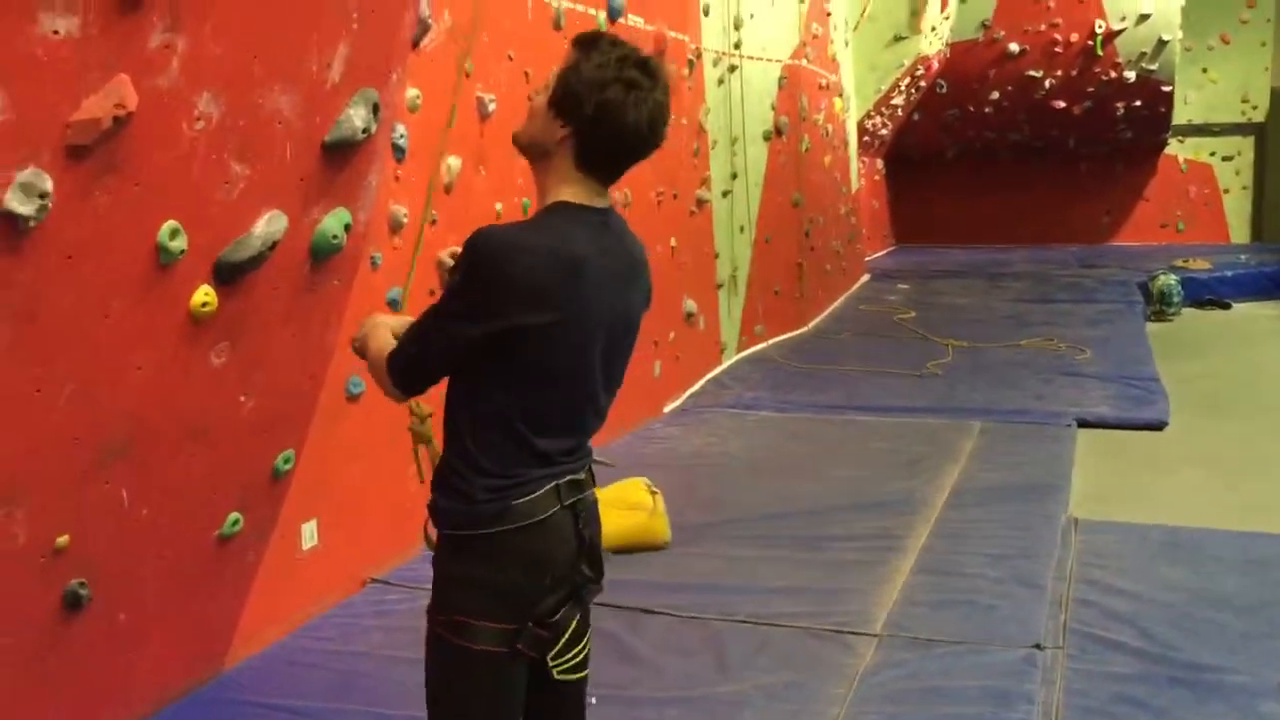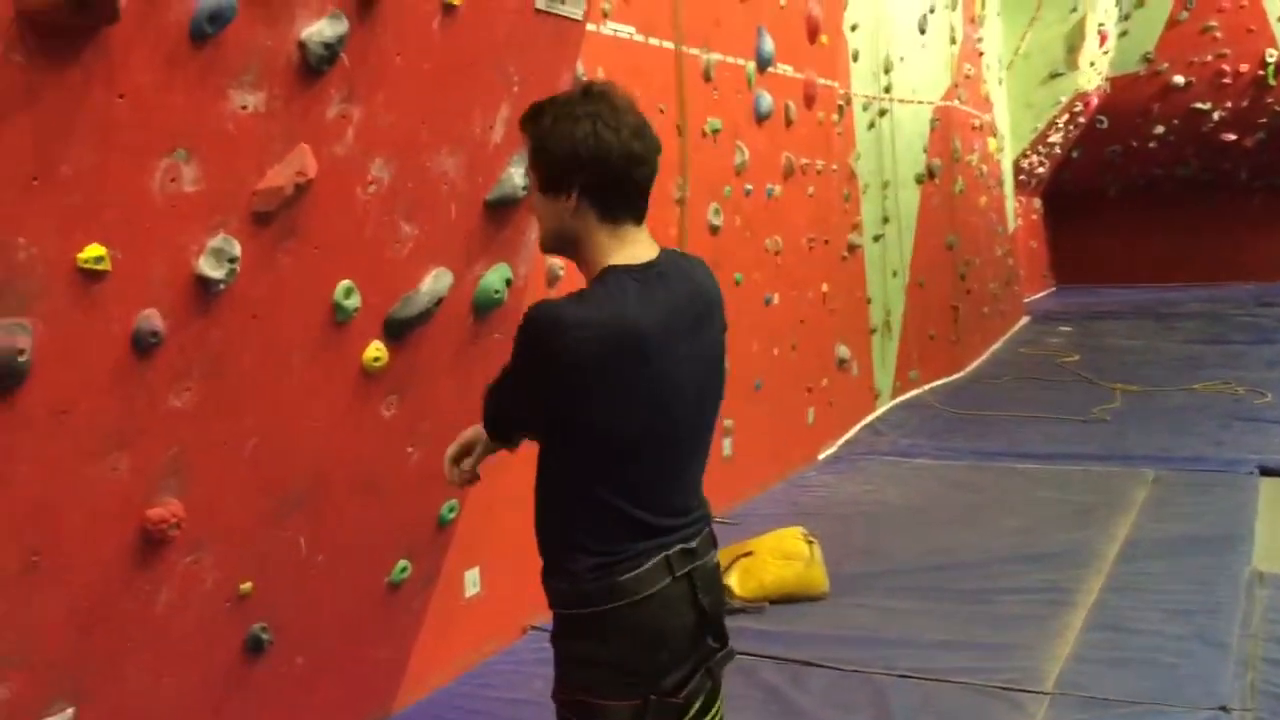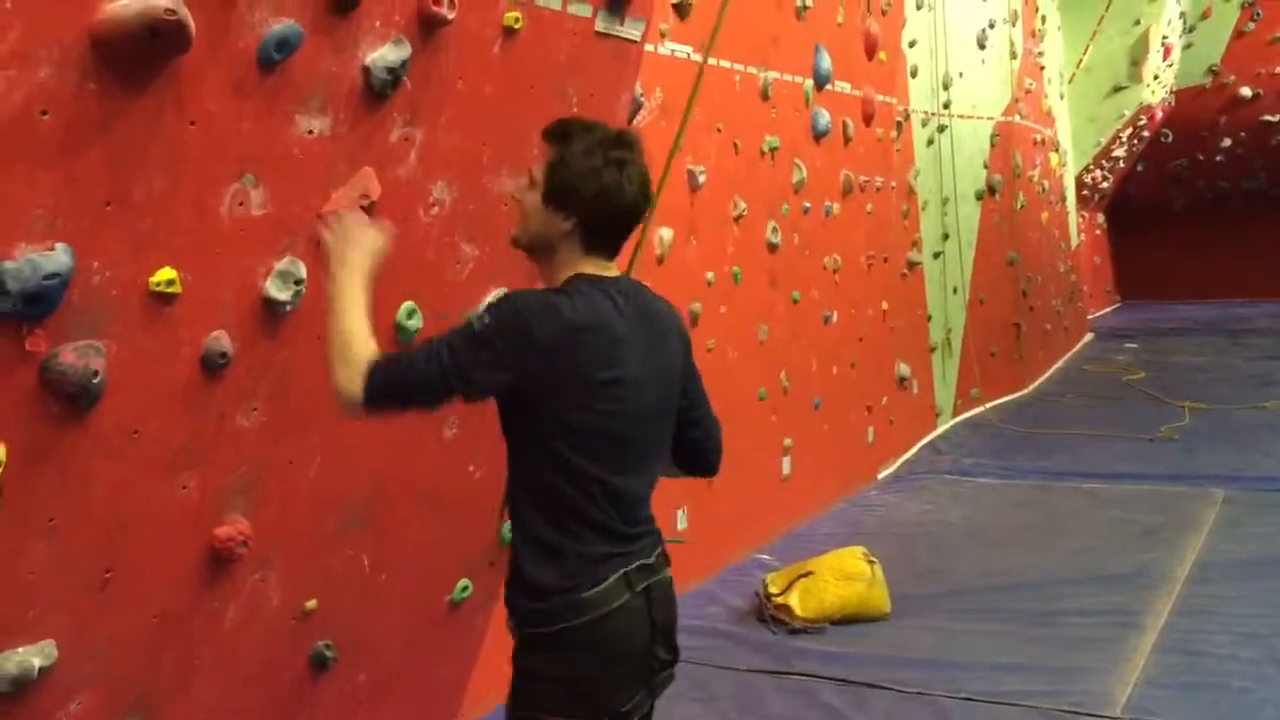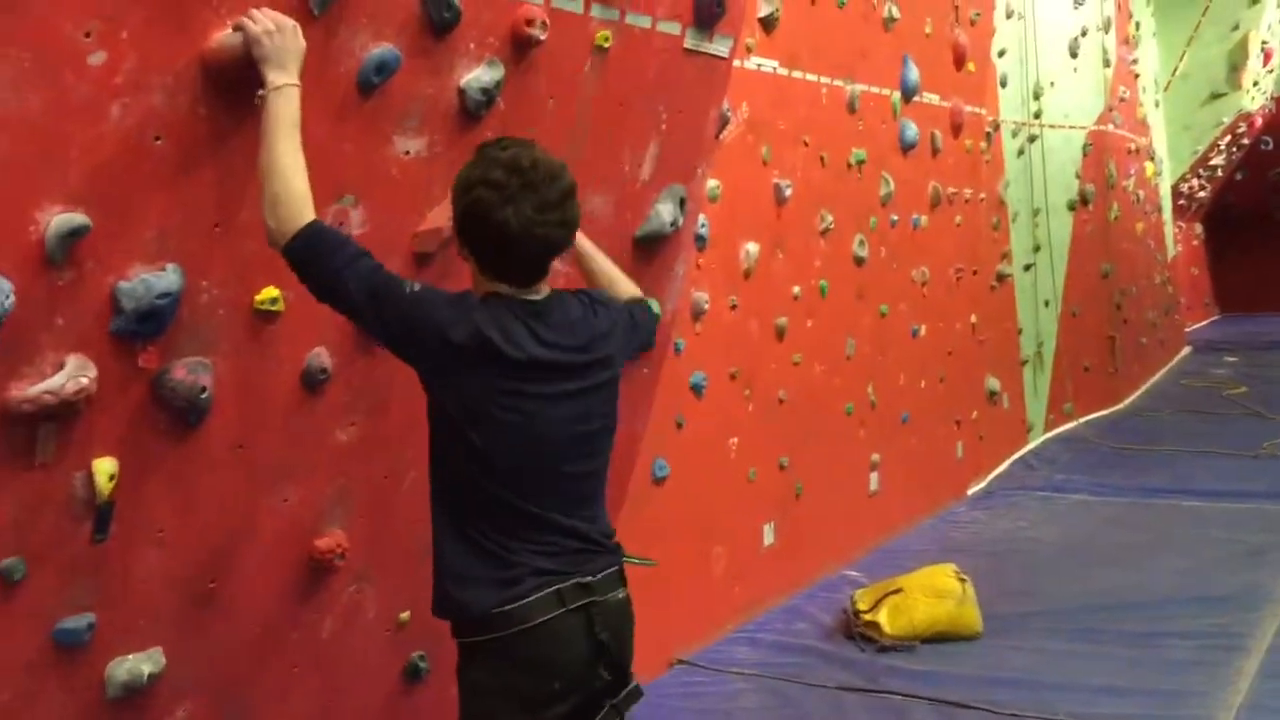
dt=1s
person 1, frame 1
left shoulder: (508, 252)
right shoulder: (625, 256)
left elbow: (402, 377)
left wrist: (375, 335)
left hip: (497, 537)
right hip: (567, 519)
person 1, frame 2
left shoulder: (563, 329)
right shoulder: (697, 284)
left elbow: (506, 419)
right wrist: (496, 434)
left hip: (614, 613)
right hip: (694, 583)
person 1, frame 3
left shoulder: (534, 323)
right shoulder: (660, 321)
left elbow: (360, 384)
right elbow: (703, 456)
left wrist: (350, 265)
left hip: (575, 623)
right hip: (645, 600)
person 1, frame 4
left shoulder: (447, 332)
right shoulder: (596, 326)
left elbow: (289, 224)
right elbow: (641, 313)
left wrist: (282, 77)
right wrist: (568, 241)
left hip: (516, 635)
right hip: (604, 613)
